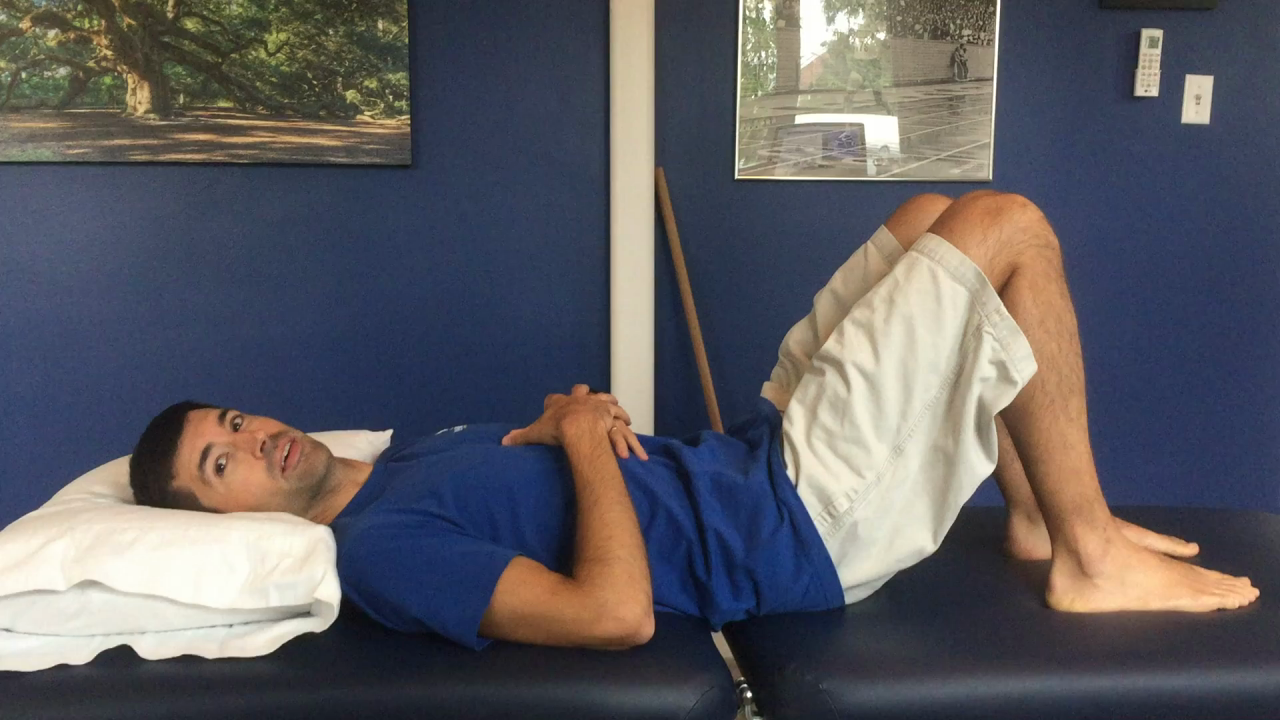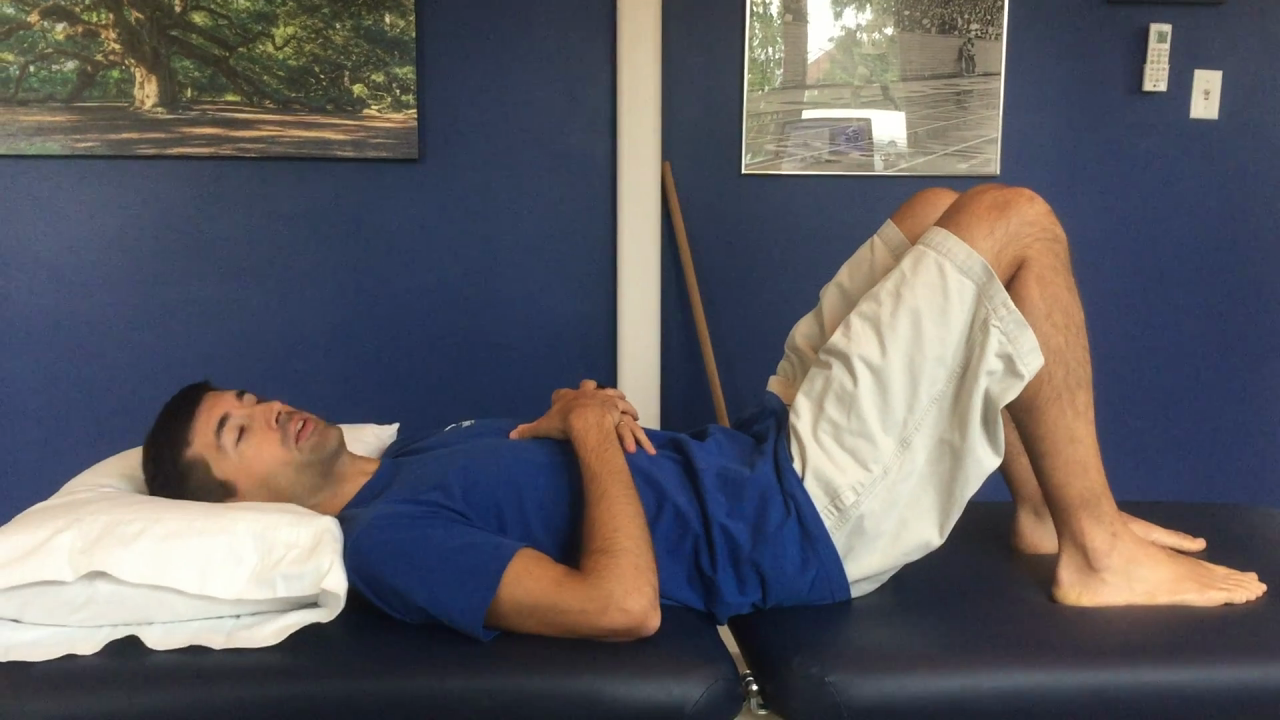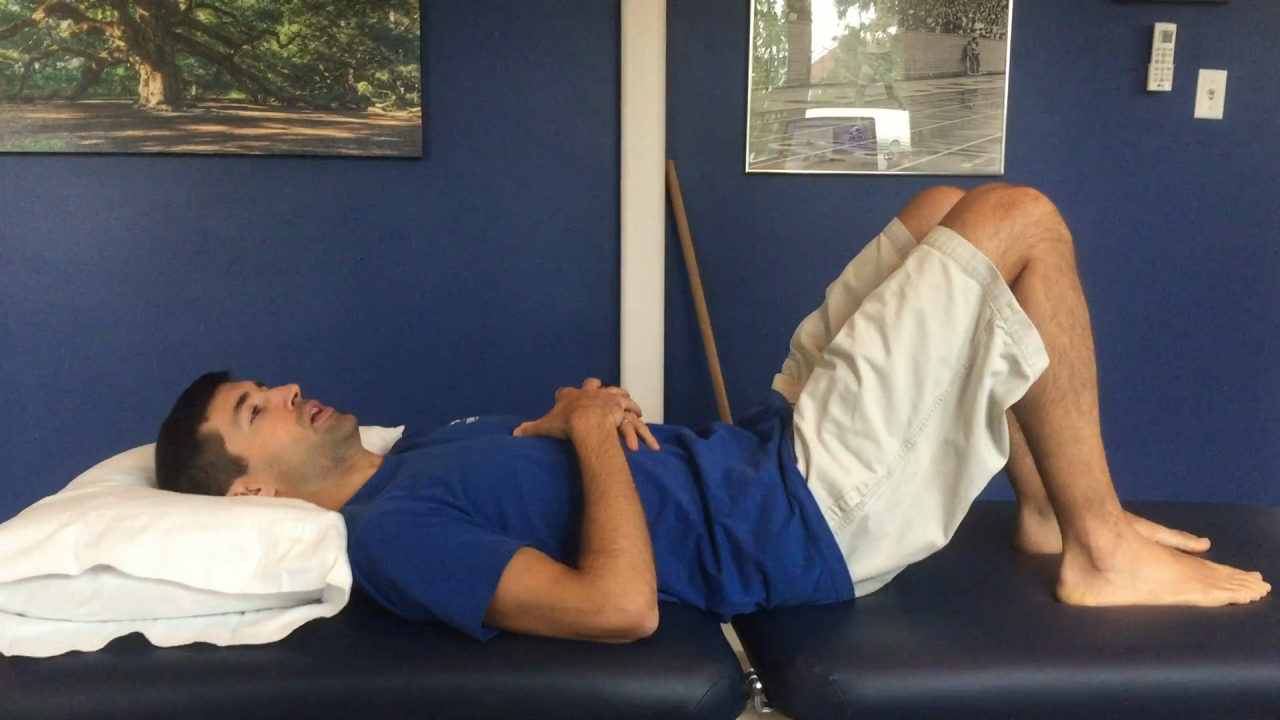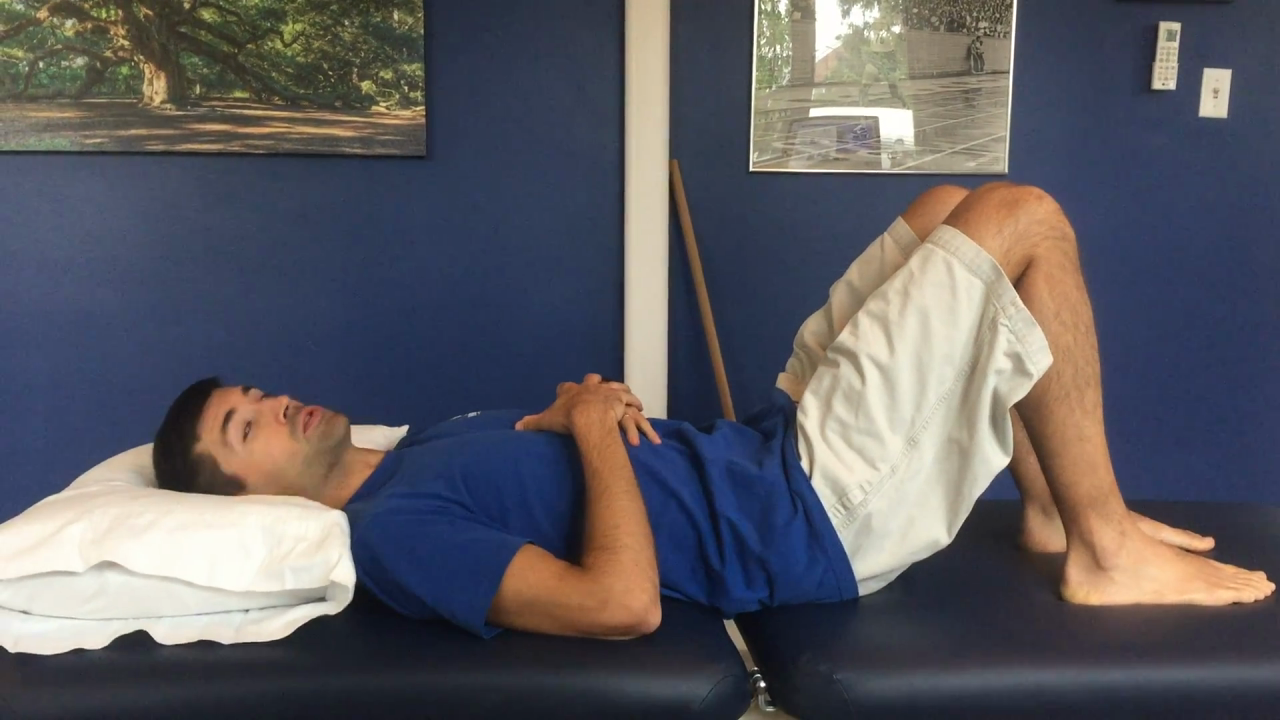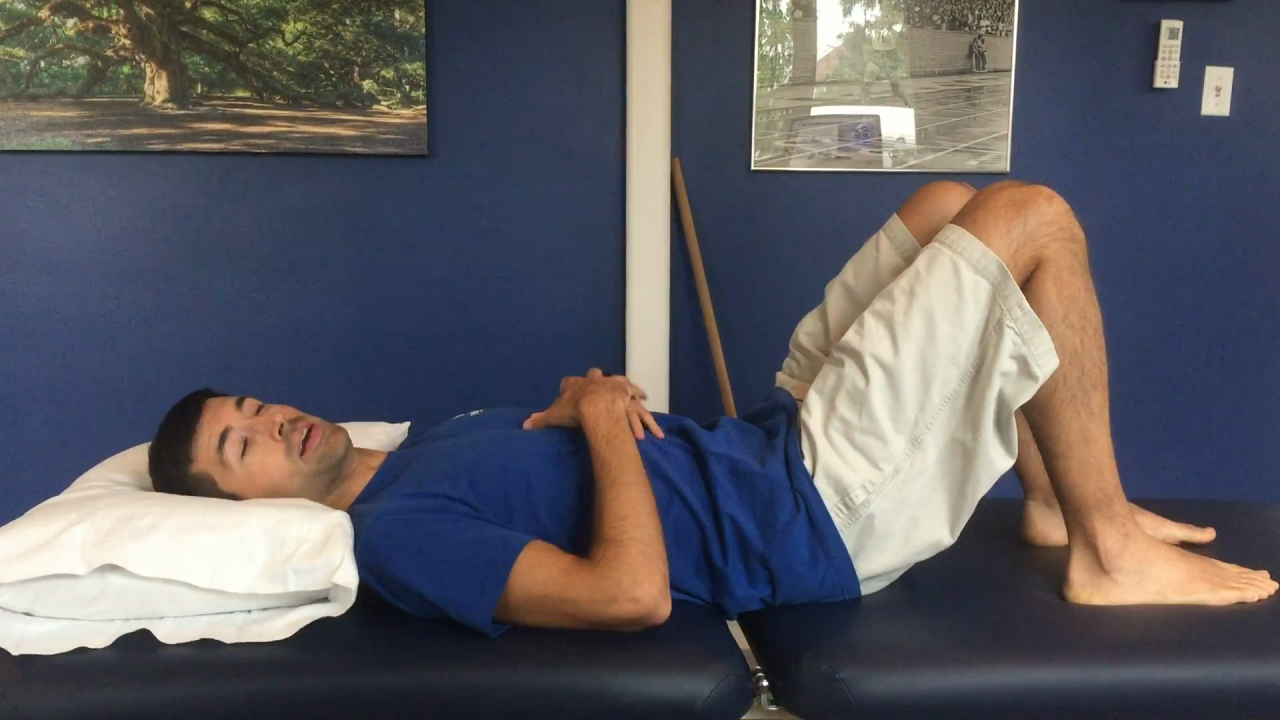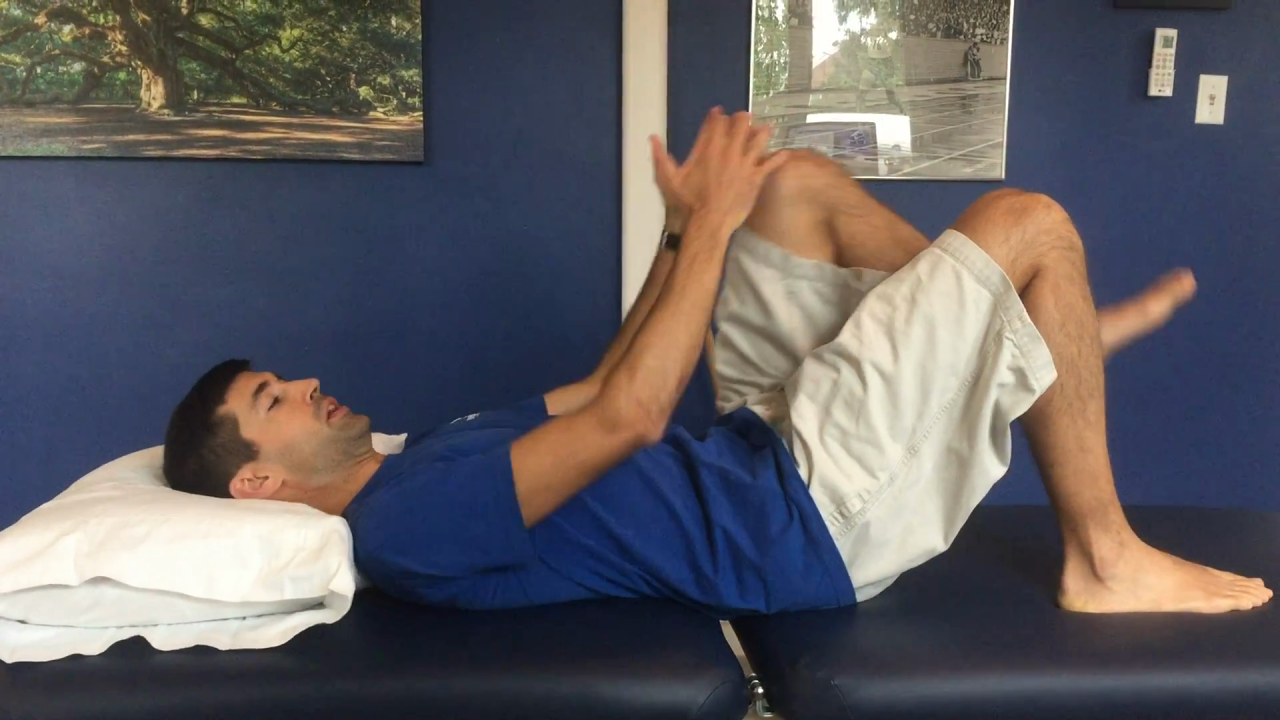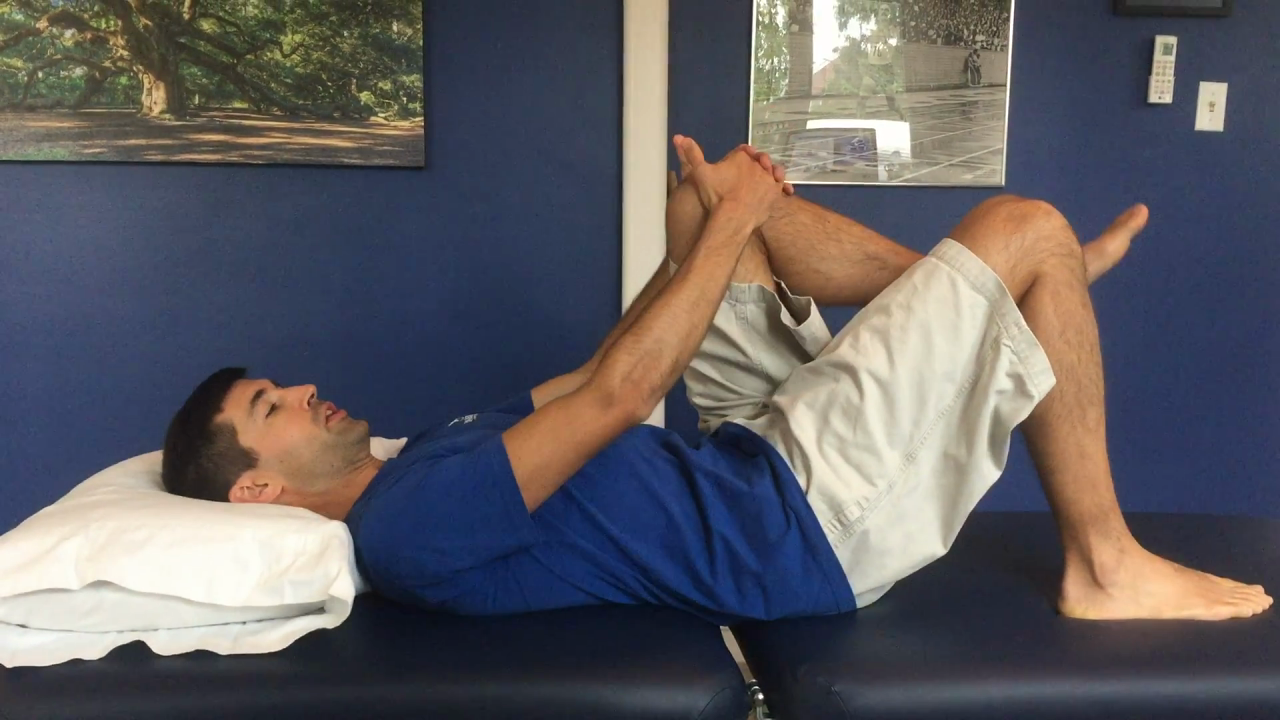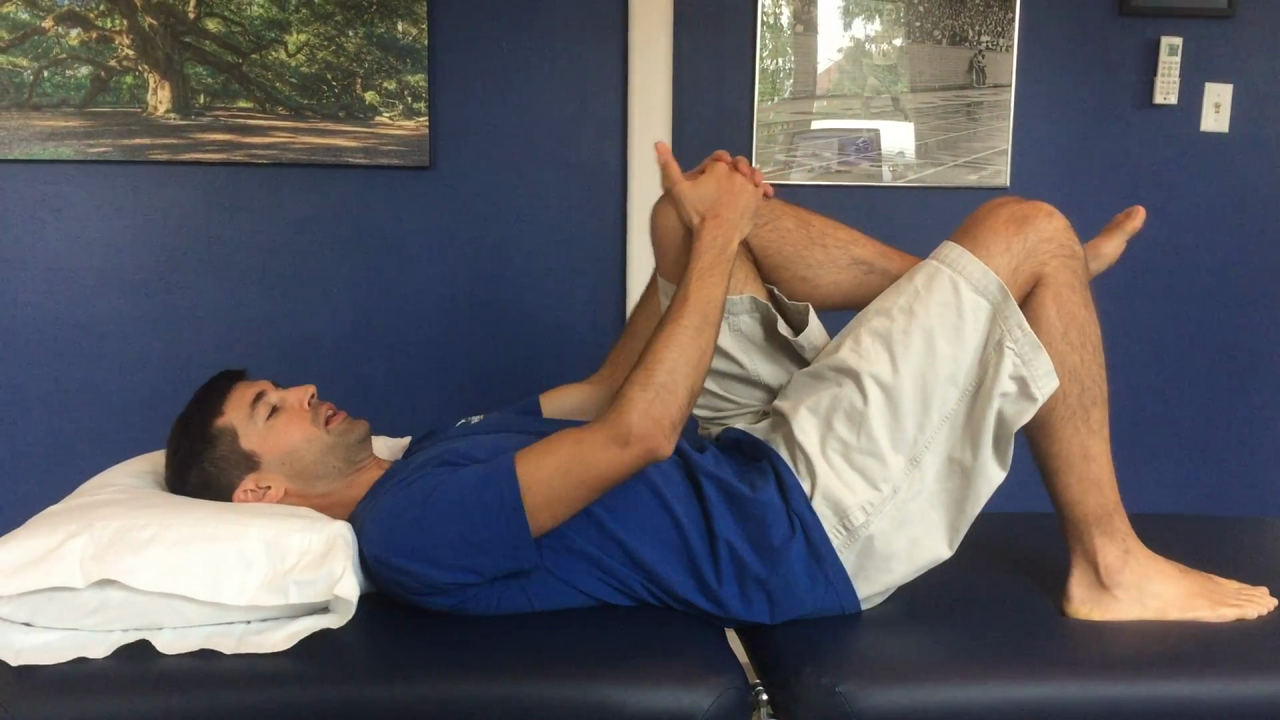
dt=0.5s
person 1, frame 1
left shoulder: (398, 462)
right shoulder: (381, 548)
right elbow: (617, 614)
left wrist: (565, 419)
right wrist: (583, 436)
left hip: (753, 454)
right hip: (798, 525)
left knee: (935, 214)
right knee: (1005, 225)
left ankle: (1039, 515)
right ankle: (1094, 558)
person 1, frame 2
left shoulder: (408, 452)
right shoulder: (386, 540)
right elbow: (623, 607)
left wrist: (571, 419)
right wrist: (594, 433)
left hip: (759, 447)
right hip: (806, 522)
left knee: (940, 210)
right knee: (1012, 222)
left ankle: (1044, 509)
right ankle: (1098, 552)
person 1, frame 3
left shoulder: (413, 452)
right shoulder: (390, 534)
right elbow: (621, 608)
left wrist: (582, 410)
right wrist: (592, 430)
left hip: (765, 445)
right hip: (812, 518)
left knee: (948, 207)
right knee: (1017, 220)
left ankle: (1046, 506)
right ankle: (1102, 552)
person 1, frame 4
left shoulder: (415, 454)
right shoulder: (394, 531)
right elbow: (625, 604)
left wrist: (584, 408)
right wrist: (595, 425)
left hip: (770, 440)
right hip: (816, 517)
left knee: (952, 208)
right knee: (1022, 218)
left ankle: (1054, 507)
right ankle: (1108, 552)
person 1, frame 5
left shoulder: (416, 454)
right shoulder: (398, 535)
right elbow: (637, 593)
left wrist: (594, 411)
right wrist: (602, 423)
left hip: (770, 443)
right hip: (817, 514)
left knee: (950, 204)
right knee: (1031, 218)
left ankle: (1056, 496)
right ankle: (1112, 554)
person 1, frame 6
left shoulder: (419, 464)
right shoulder: (410, 523)
left elbow: (600, 393)
right elbow: (634, 414)
left wrist: (693, 227)
right wrist: (711, 225)
left hip: (752, 450)
right hip: (805, 520)
left knee: (798, 182)
right knee: (1026, 223)
left ankle: (1050, 347)
right ankle: (1106, 559)
person 1, frame 7
left shoulder: (420, 464)
right shoulder: (412, 526)
left elbow: (593, 380)
right elbow: (619, 391)
left wrist: (714, 223)
right wrist: (731, 226)
left hip: (748, 458)
right hip: (806, 522)
left knee: (708, 202)
right knee: (1026, 225)
left ankle: (1018, 316)
right ankle: (1106, 564)
person 1, frame 8
left shoulder: (426, 462)
right shoulder: (415, 531)
left elbow: (601, 395)
right elbow: (639, 431)
left wrist: (704, 236)
right wrist: (720, 241)
left hip: (751, 461)
right hip: (808, 525)
left knee: (689, 217)
right knee: (1027, 227)
left ankle: (1026, 315)
right ankle: (1110, 566)
